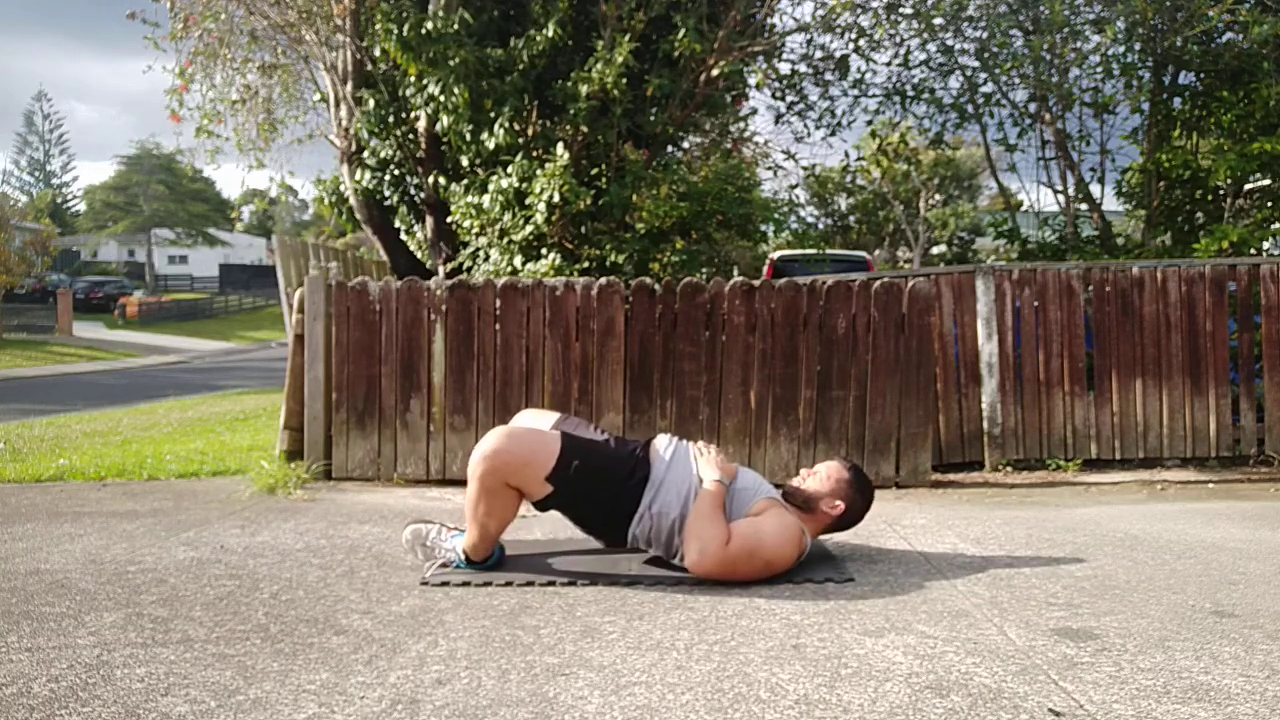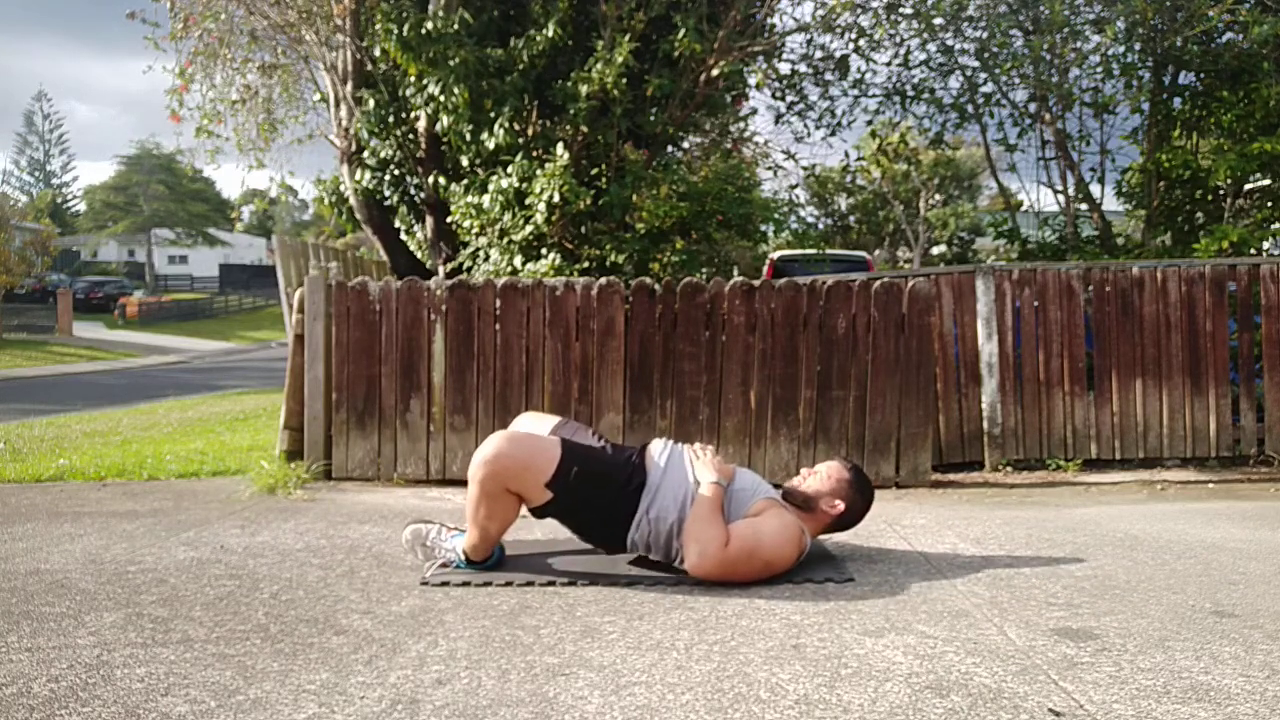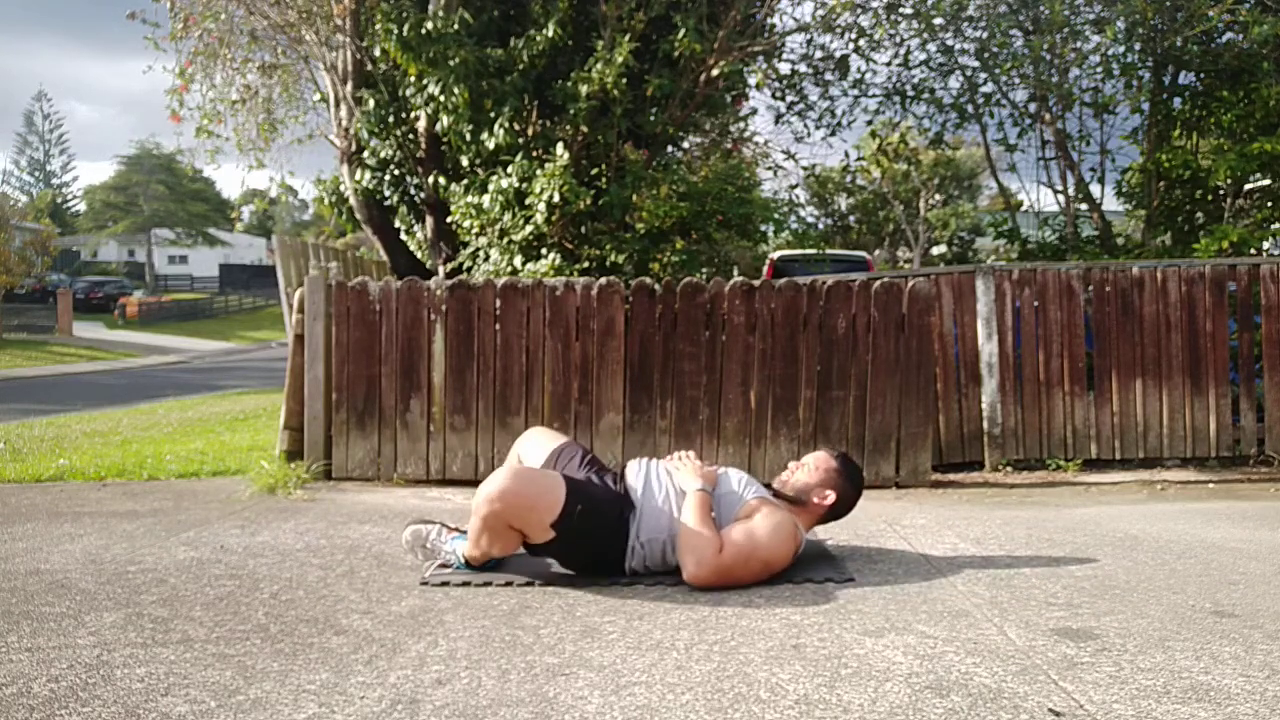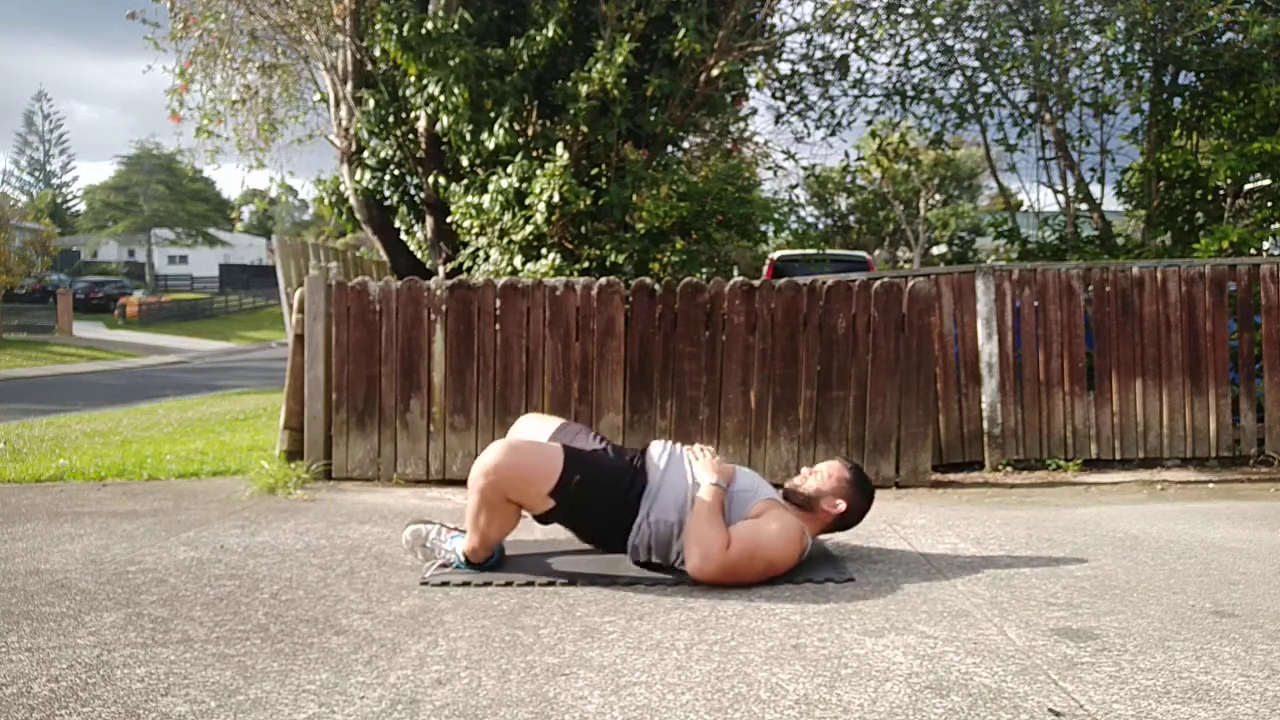
dt=0.3s
person 1, frame 1
left shoulder: (786, 534)
right shoulder: (775, 506)
left elbow: (703, 558)
left wrist: (714, 481)
right wrist: (716, 474)
left hip: (624, 496)
right hip: (636, 463)
left knee: (498, 449)
right knee: (527, 424)
left ankle: (472, 552)
right ankle: (481, 531)
person 1, frame 2
left shoulder: (785, 534)
right shoulder: (775, 507)
left elbow: (703, 560)
left wrist: (712, 482)
right wrist: (715, 473)
left hip: (623, 504)
right hip: (633, 470)
left knee: (499, 453)
right knee: (529, 427)
left ankle: (471, 552)
right ankle: (480, 530)
person 1, frame 3
left shoulder: (779, 532)
right shoulder: (767, 503)
left elbow: (700, 567)
left wrist: (697, 486)
right wrist: (698, 476)
left hip: (612, 534)
right hip: (619, 488)
left knee: (505, 490)
right knee: (533, 440)
left ankle: (470, 553)
right ankle: (484, 536)
person 1, frame 4
left shoulder: (786, 535)
right shoulder: (775, 508)
left elbow: (704, 563)
left wrist: (712, 483)
right wrist: (712, 474)
left hip: (623, 502)
right hip: (633, 471)
left knee: (498, 461)
right knee: (529, 429)
left ankle: (471, 553)
right ankle: (481, 532)
